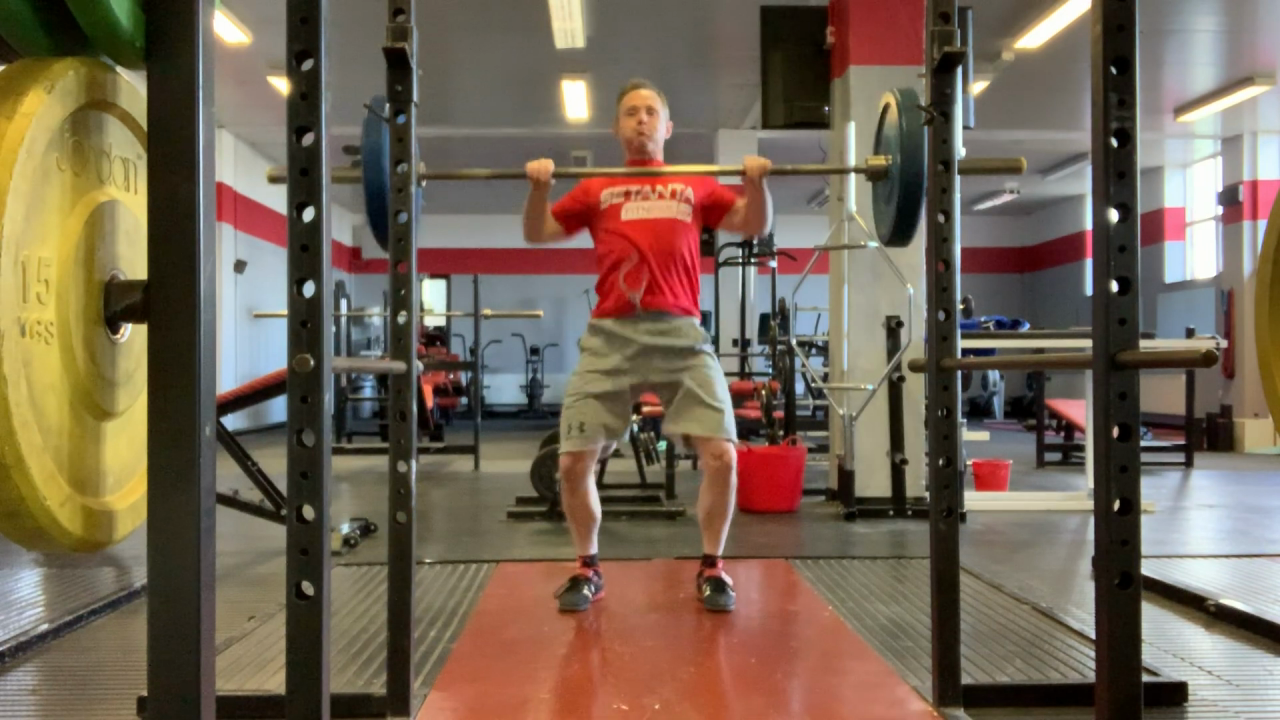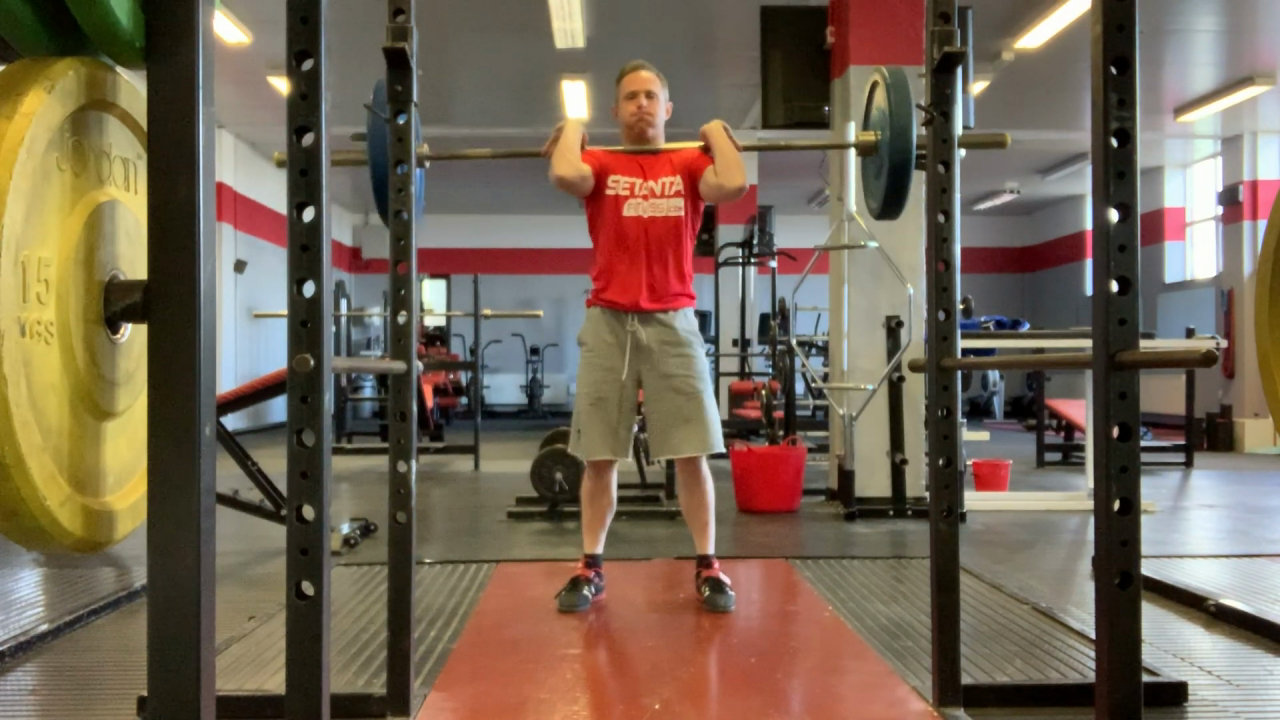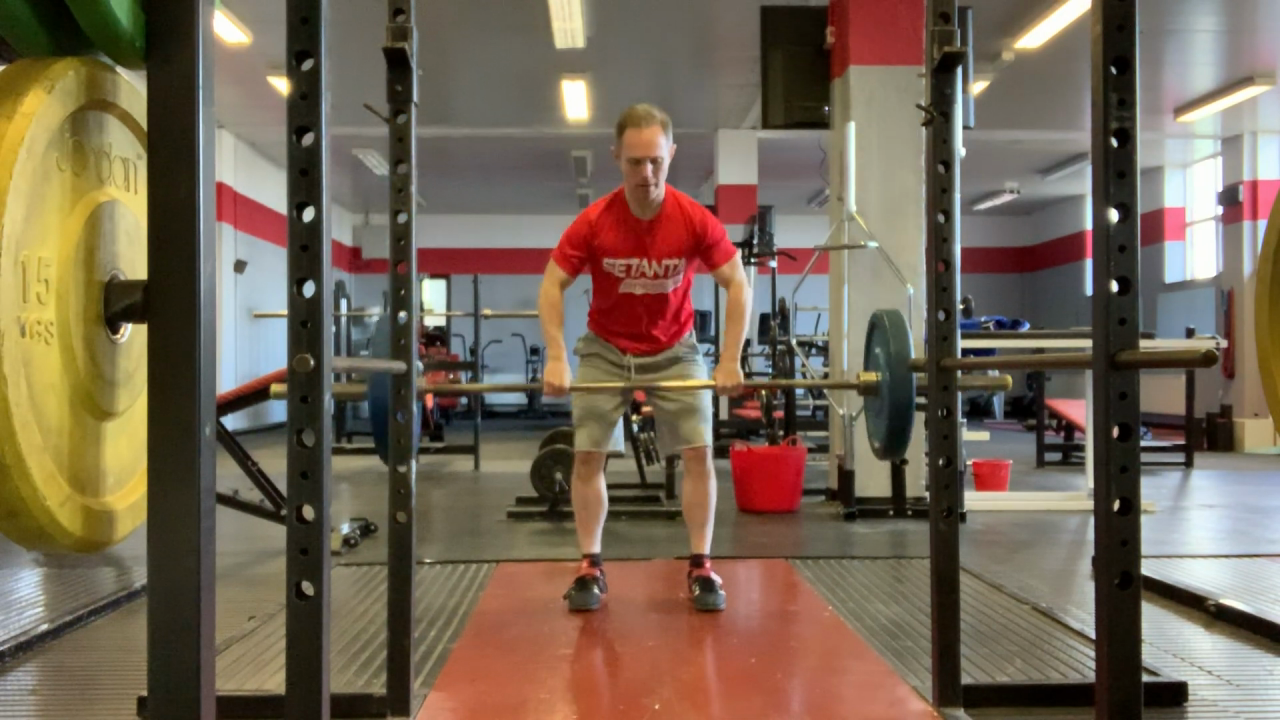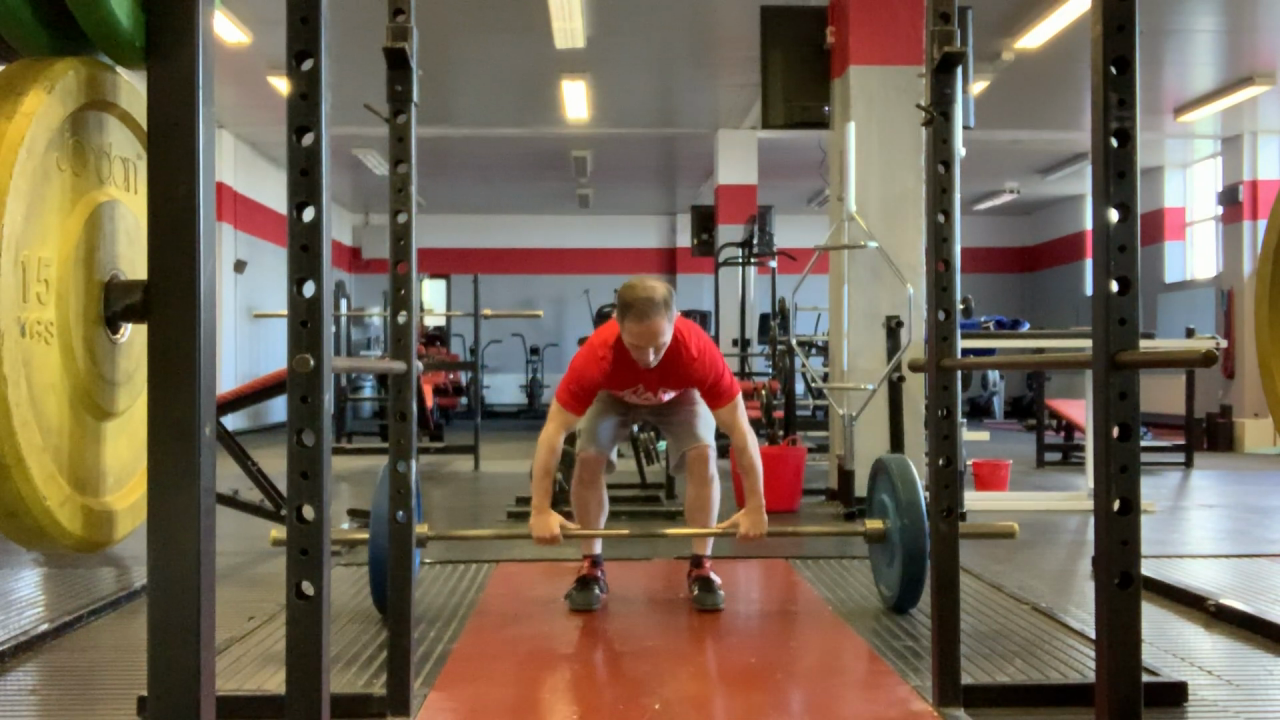
dt=1s
person 1, frame 1
left shoulder: (695, 185)
right shoulder: (597, 188)
left elbow: (755, 226)
right elbow: (538, 233)
left wrist: (756, 185)
right wrist: (536, 191)
left hip: (681, 333)
right hip: (611, 335)
left knee: (720, 455)
right knee: (574, 461)
left ankle: (711, 568)
right ankle: (588, 568)
person 1, frame 2
left shoulder: (691, 163)
right shoulder: (600, 164)
left elbow: (733, 185)
right elbow: (565, 176)
left wrist: (717, 133)
right wrist: (571, 131)
left hip: (673, 323)
right hip: (608, 323)
left knee: (691, 453)
right knee: (599, 456)
left ankle: (707, 567)
right ankle: (591, 568)
person 1, frame 3
left shoulder: (695, 219)
right shoulder: (593, 221)
left elbow: (737, 284)
right elbow: (552, 285)
left wrist: (731, 360)
right wrist: (555, 357)
left hip: (674, 351)
right hip: (605, 351)
left knee: (698, 452)
right knee: (588, 456)
left ankle: (700, 567)
right ankle: (590, 567)
person 1, frame 4
left shoulder: (700, 352)
right shoulder: (594, 356)
left elbow: (740, 431)
right elbow: (554, 433)
left wrist: (755, 507)
right wrist: (541, 510)
left hip: (678, 394)
right hip: (613, 395)
left knee: (702, 454)
right knee: (589, 458)
left ankle: (701, 567)
right ankle: (591, 567)
